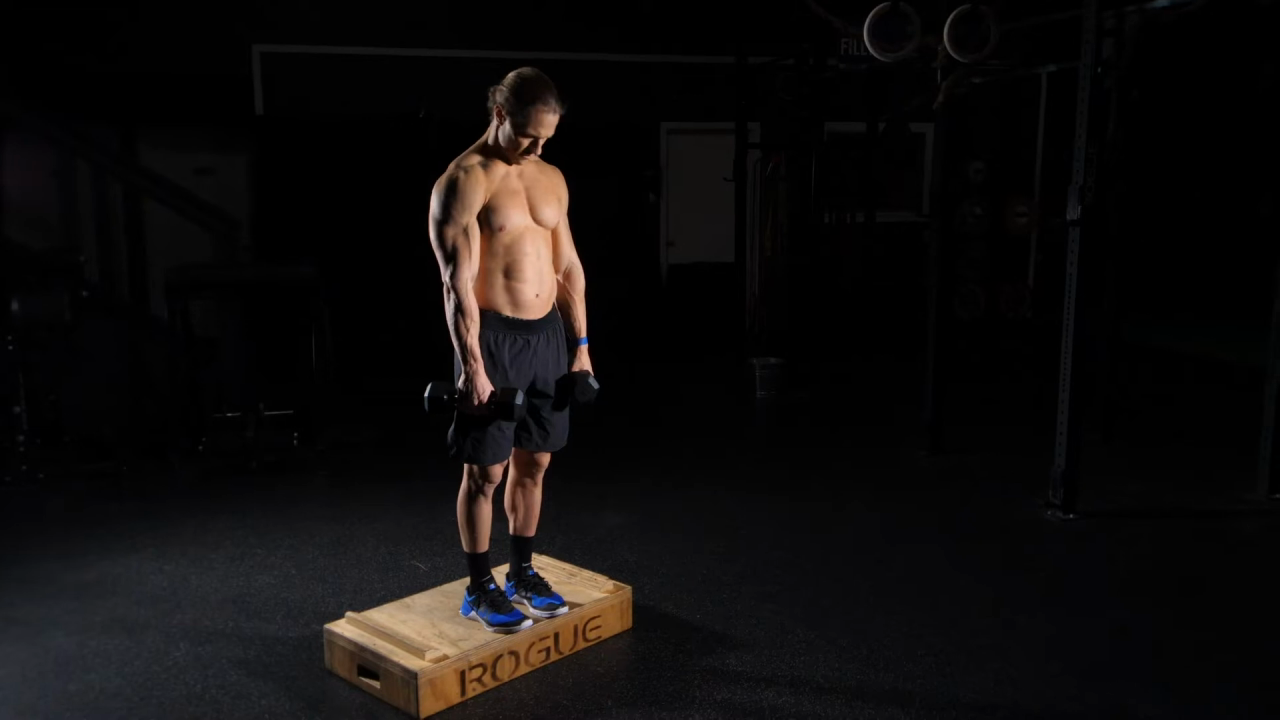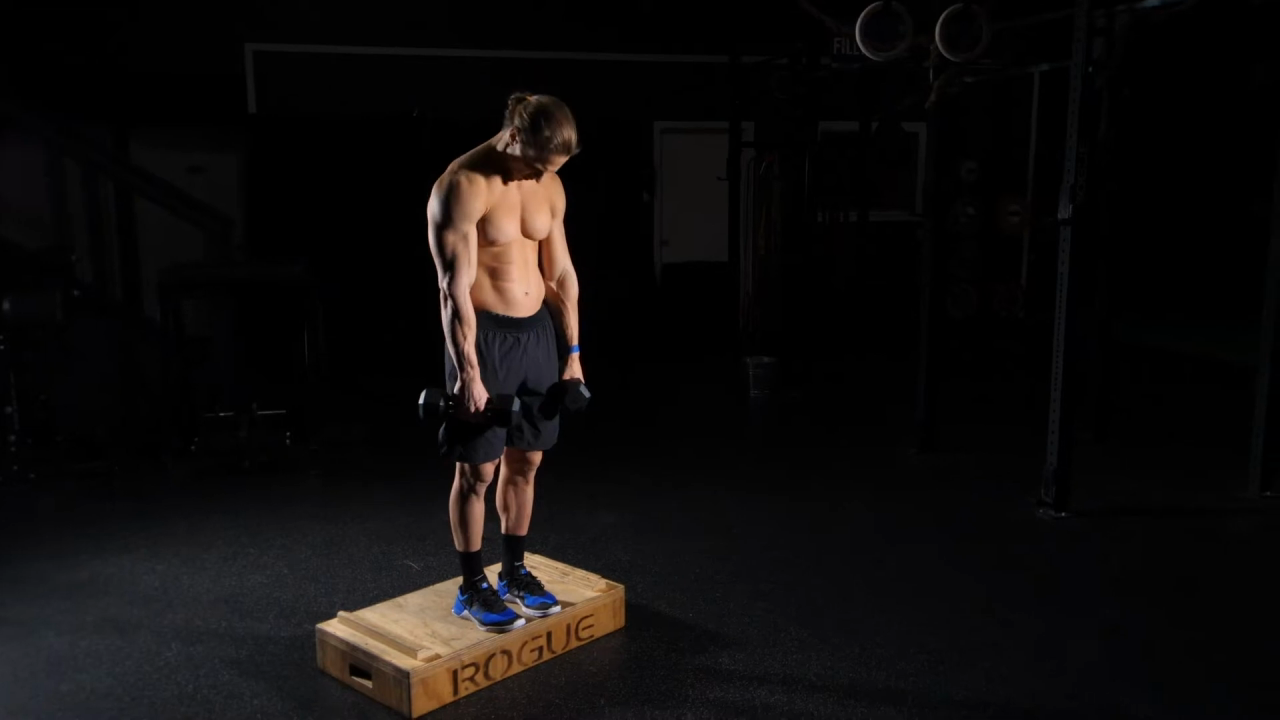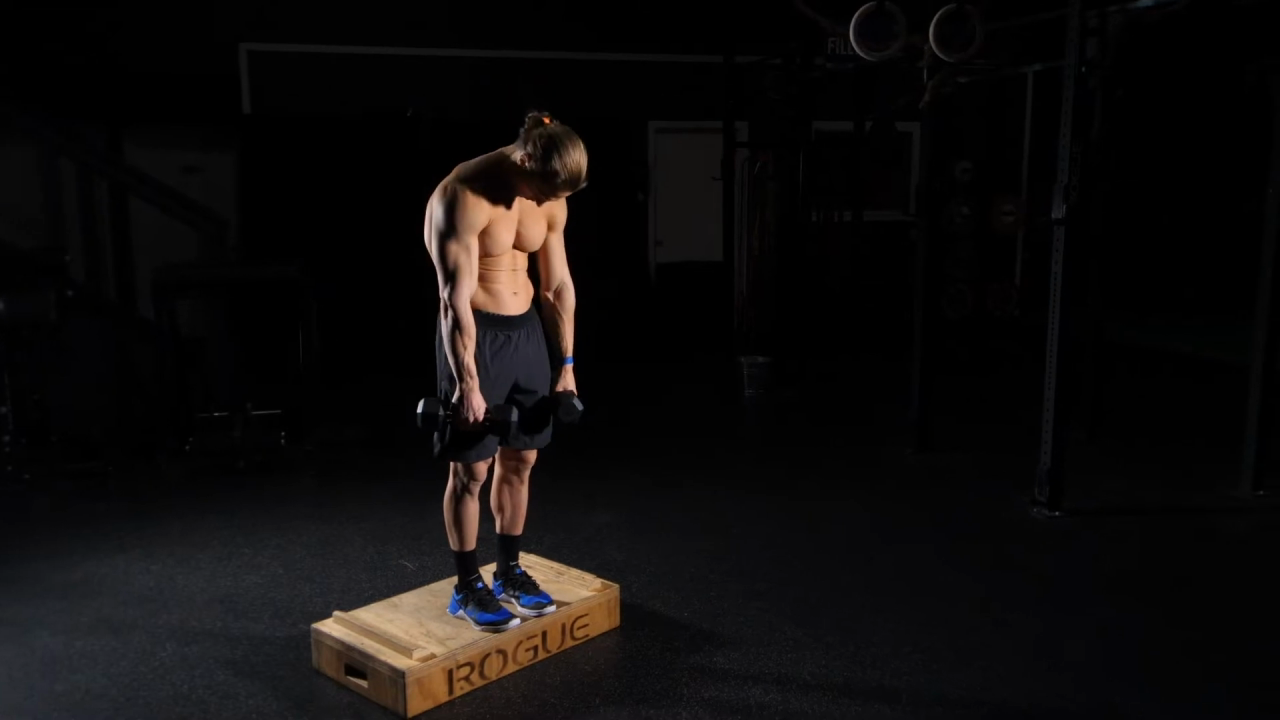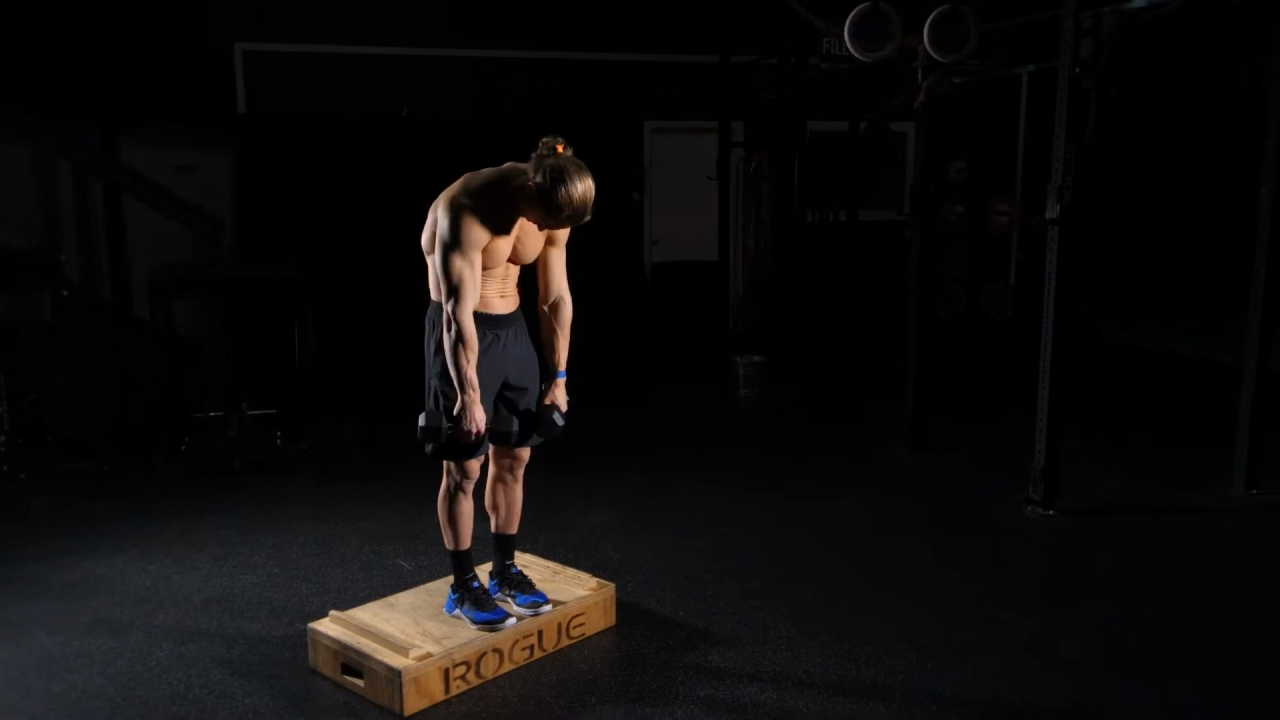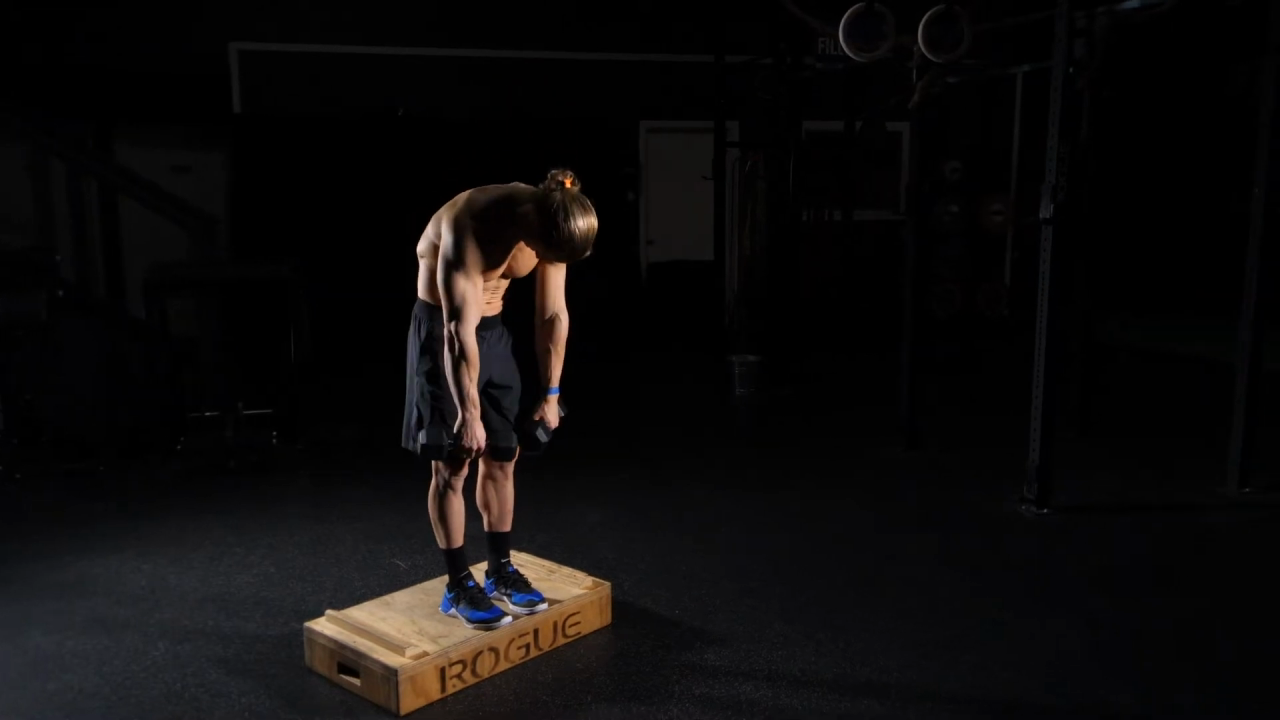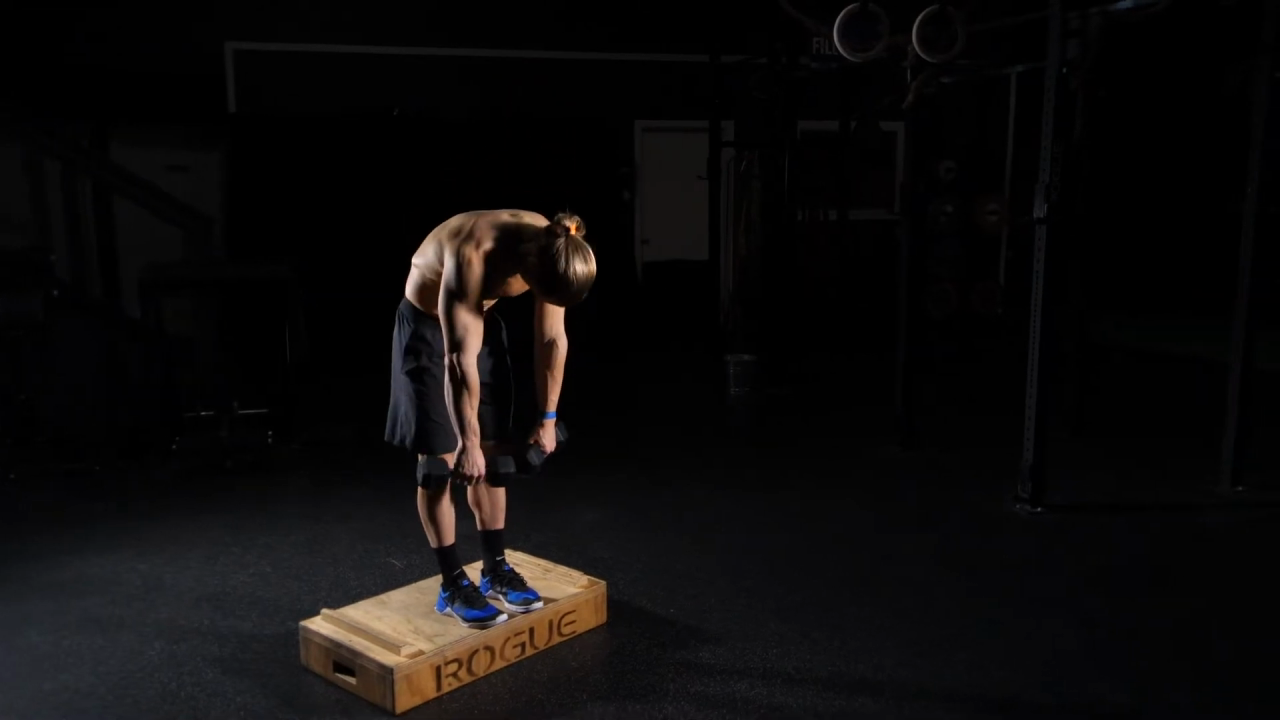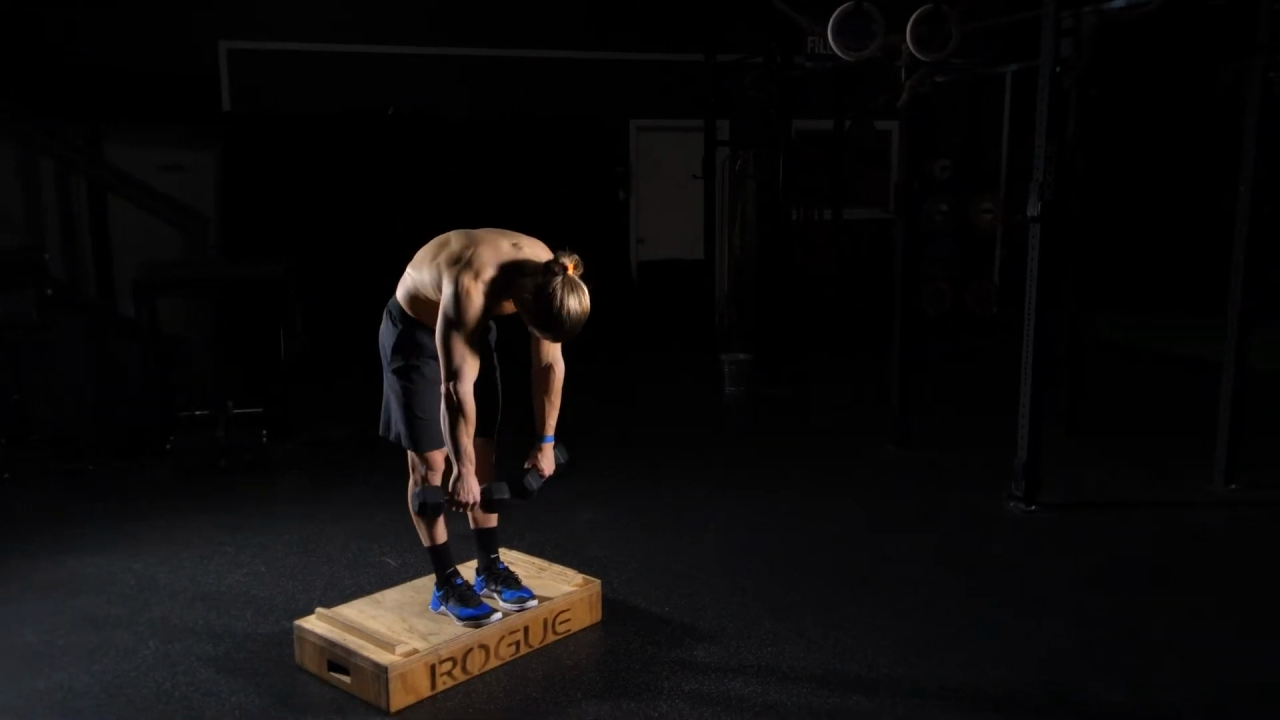
dt=0.4s
person 1, frame 1
left shoulder: (551, 179)
right shoulder: (463, 181)
left elbow: (568, 267)
right elbow: (458, 283)
left wrist: (580, 344)
right wrist: (472, 365)
left hip: (547, 336)
right hip: (494, 338)
left knee: (534, 464)
right knee: (486, 471)
left ankle: (522, 573)
right ankle: (479, 589)
person 1, frame 2
left shoulder: (549, 188)
right shoulder: (462, 186)
left elbow: (561, 274)
right elbow: (455, 290)
left wrist: (572, 352)
right wrist: (468, 372)
left hip: (536, 333)
right hip: (485, 336)
left knee: (525, 461)
right knee: (477, 469)
left ankle: (514, 572)
right ankle: (472, 587)
person 1, frame 3
left shoulder: (550, 200)
right shoulder: (463, 196)
left elbow: (558, 285)
right elbow: (455, 300)
left wrist: (566, 363)
right wrist: (468, 382)
left hip: (526, 332)
right hip: (476, 336)
left knee: (520, 460)
right knee: (471, 468)
left ankle: (509, 571)
right ankle: (467, 588)
person 1, frame 4
left shoulder: (550, 214)
right shoulder: (467, 209)
left elbow: (556, 299)
right elbow: (458, 312)
left wrist: (558, 378)
right wrist: (468, 395)
left hip: (513, 329)
right hip: (463, 333)
left knee: (514, 458)
right knee: (464, 466)
left ankle: (505, 571)
right ankle: (463, 587)
person 1, frame 5
left shoulder: (550, 227)
right shoulder: (471, 226)
left elbow: (553, 316)
right elbow: (459, 331)
left wrist: (550, 394)
right wrist: (469, 414)
left hip: (496, 330)
right hip: (442, 331)
left knee: (503, 457)
right knee: (452, 464)
left ankle: (500, 570)
right ankle: (458, 587)
person 1, frame 6
left shoulder: (552, 252)
right shoulder: (474, 256)
left elbow: (552, 341)
right elbow: (459, 360)
left wrist: (547, 418)
right wrist: (468, 442)
left hip: (483, 326)
right hip: (428, 329)
right knee: (441, 461)
left ankle: (495, 569)
right ankle: (453, 586)
person 1, frame 7
left shoulder: (550, 279)
right shoulder: (472, 286)
left elbow: (550, 364)
right elbow: (457, 387)
left wrist: (545, 442)
right wrist: (462, 472)
left hip: (471, 330)
right hip: (414, 331)
left knee: (484, 455)
right knee: (430, 461)
left ankle: (490, 568)
right ankle: (447, 584)
